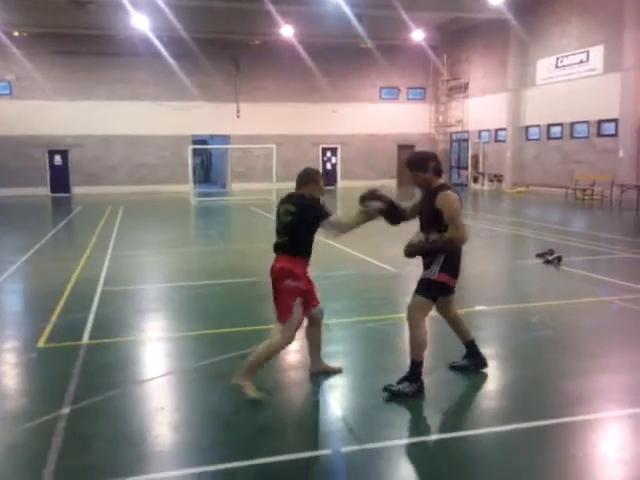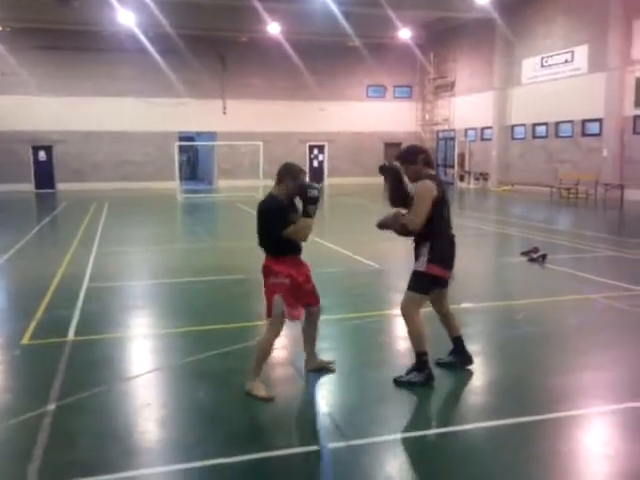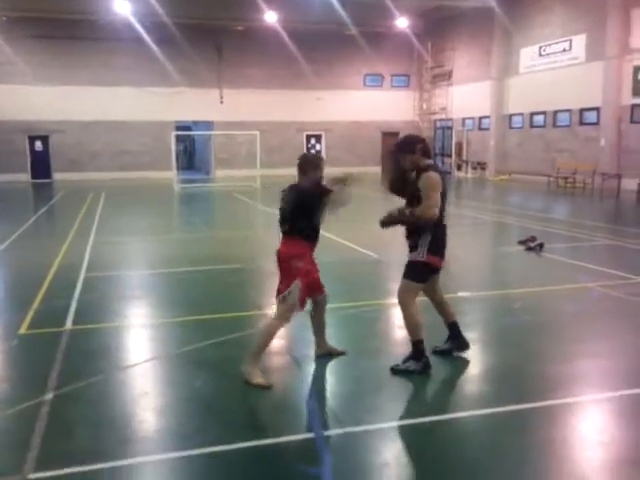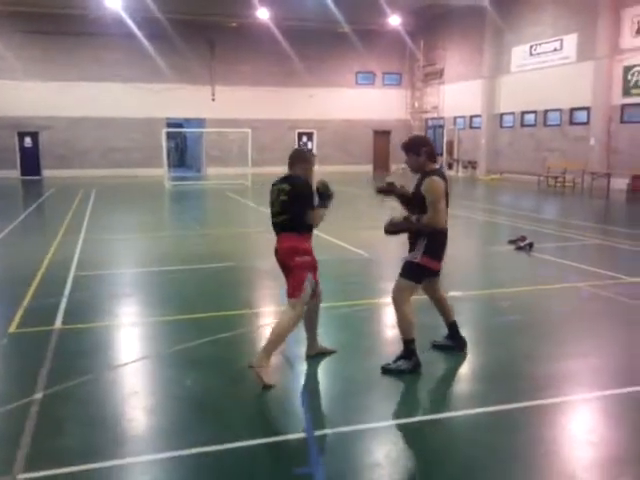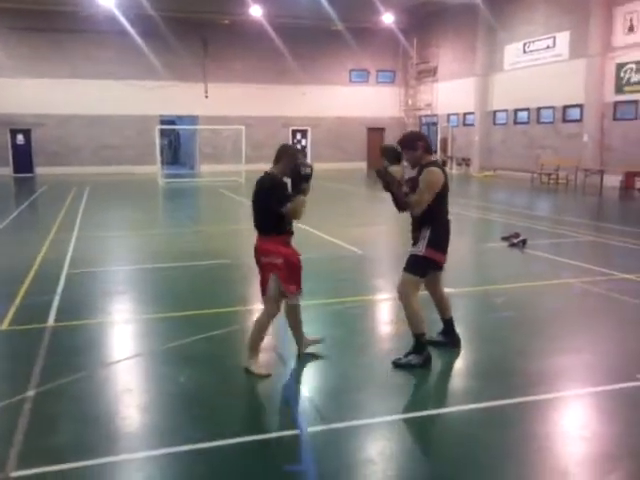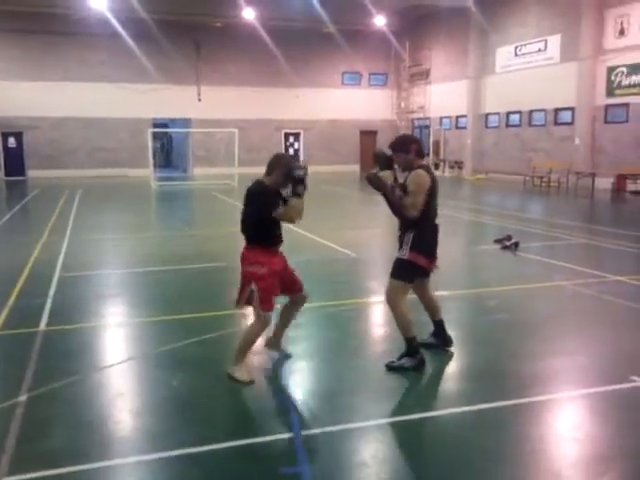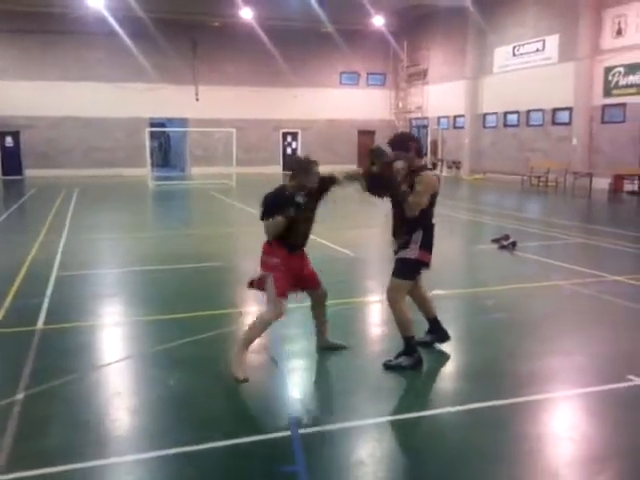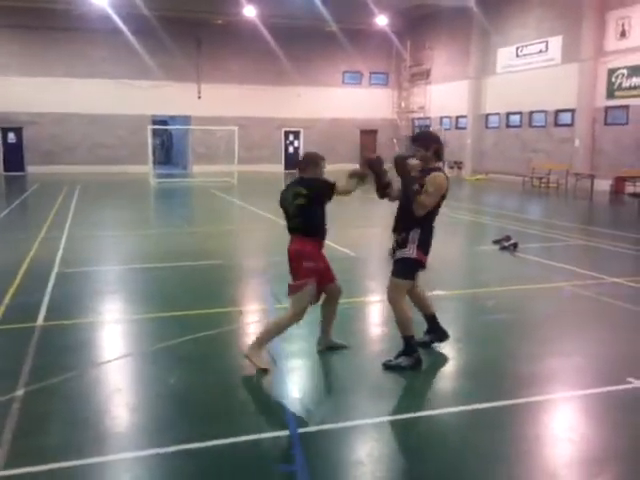
dt=0.3s
person 1, frame 1
left shoulder: (446, 196)
right shoulder: (429, 194)
left elbow: (459, 236)
right elbow: (404, 215)
left wrist: (423, 244)
right wrist: (384, 201)
left hip: (443, 262)
right hip: (438, 261)
left knee: (415, 314)
right knee: (447, 310)
left ankle: (414, 379)
right ankle: (474, 356)
person 1, frame 2
left shoulder: (425, 185)
right shoulder: (433, 183)
left elbow: (413, 223)
right elbow: (409, 210)
left wrist: (389, 223)
left hip: (432, 253)
right hip: (442, 251)
left knee: (409, 309)
right knee: (440, 305)
left ankle: (422, 369)
right ankle: (460, 353)
person 1, frame 3
left shoulder: (430, 176)
right shoulder: (421, 174)
left elbow: (429, 213)
right elbow: (397, 189)
left wrist: (399, 216)
right wrist: (398, 167)
left hip: (427, 243)
right hip: (431, 242)
left knee: (405, 297)
right knee: (432, 291)
left ankle: (419, 357)
right ankle: (456, 338)
person 1, frame 4
left shoulder: (433, 181)
right shoulder: (427, 177)
left elbow: (437, 222)
right elbow: (418, 206)
left wrist: (404, 225)
right wrist: (398, 193)
left hip: (427, 245)
right hip: (428, 244)
left knee: (400, 296)
right knee: (433, 291)
left ankle: (409, 357)
right ankle: (455, 338)
person 1, frame 5
left shoulder: (432, 172)
right shoulder: (423, 170)
left elbow: (414, 207)
right elbow: (409, 202)
left wrist: (393, 182)
right wrist: (395, 179)
left hip: (431, 237)
right hip: (430, 236)
left knee: (406, 291)
right knee: (434, 286)
left ankle: (420, 351)
right ankle: (450, 334)
person 1, frame 6
left shoulder: (418, 175)
right shoulder: (421, 174)
left elbow: (410, 211)
right elbow: (402, 208)
left wrist: (387, 188)
right wrist: (389, 185)
left hip: (416, 242)
right hip: (423, 240)
left knee: (394, 296)
right knee: (422, 289)
left ankle: (413, 354)
right ankle: (441, 335)
person 1, frame 7
left shoulder: (426, 177)
right shoulder: (407, 173)
left elbow: (411, 210)
left wrist: (398, 181)
left hip: (416, 241)
right hip: (405, 239)
left knee: (394, 295)
right knee: (413, 287)
left ankle: (411, 353)
right ankle: (437, 331)
person 1, frame 8
left shoulder: (437, 178)
right shoulder: (416, 174)
left elbow: (420, 208)
right elbow: (389, 196)
left wrist: (411, 178)
right wrist: (379, 173)
left hip: (415, 240)
right hip: (406, 237)
left knee: (395, 295)
right knee: (410, 287)
left ankle: (410, 354)
right ankle: (436, 330)
person 2, frame 1
left shoulder: (287, 203)
right shoulder: (308, 204)
right elbow: (338, 227)
right wrist: (364, 216)
left hip: (292, 268)
right hip: (290, 271)
left knee: (316, 315)
right knee: (286, 334)
left ankle: (316, 363)
right ankle: (244, 376)
person 2, frame 2
left shoulder: (288, 200)
right shoulder: (269, 207)
left elbow: (303, 228)
right elbow: (302, 234)
left wrist: (310, 201)
right wrist: (310, 205)
left hip: (296, 264)
right hip: (278, 269)
left knee: (314, 310)
right knee: (275, 327)
left ankle: (312, 359)
right ankle: (253, 380)
person 2, frame 3
left shoulder: (294, 192)
right shoulder: (307, 193)
right elbow: (338, 201)
left wrist: (335, 184)
right wrist: (338, 186)
left hip: (301, 255)
right hip: (296, 257)
left knee: (320, 298)
right knee: (283, 313)
left ankle: (321, 345)
right ankle: (251, 365)
person 2, frame 4
left shoulder: (279, 185)
right shoulder: (299, 184)
right elbow: (315, 220)
left wrist: (316, 195)
right wrist: (325, 201)
left hip: (288, 245)
right hip: (297, 248)
left knee: (313, 296)
right knee: (297, 309)
left ankle: (313, 345)
right ankle: (263, 359)
person 2, frame 5
left shoulder: (276, 182)
right shoulder: (269, 184)
left elbow: (291, 208)
right elbow: (296, 213)
left wrist: (300, 185)
right wrist: (303, 184)
left hip: (282, 245)
right hip: (271, 248)
left knee: (292, 297)
right knee: (272, 308)
left ankle: (301, 340)
right ankle: (252, 358)
person 2, frame 6
left shoulder: (272, 191)
right shoulder: (259, 192)
left elbow: (296, 212)
right elbow: (291, 216)
left wrist: (296, 188)
right wrist: (298, 188)
left hip: (273, 255)
right hip: (257, 259)
left knee: (299, 296)
right knee: (263, 318)
left ankle: (275, 340)
right ankle: (237, 363)
person 2, frame 7
left shoulder: (314, 190)
right shoulder: (274, 198)
left elbow: (339, 178)
right elbow: (270, 231)
right wrist: (290, 210)
left hip: (297, 254)
right hip: (277, 256)
left knee: (320, 295)
right knee: (276, 310)
left ankle: (323, 340)
right ankle: (239, 355)
person 2, frame 8
left shoulder: (288, 191)
right shoulder: (316, 185)
right elbow: (346, 189)
right wrist: (359, 177)
left hip: (303, 247)
right hip: (307, 250)
left knee: (334, 291)
right knee: (296, 311)
left ankle: (325, 339)
right ankle: (255, 348)
